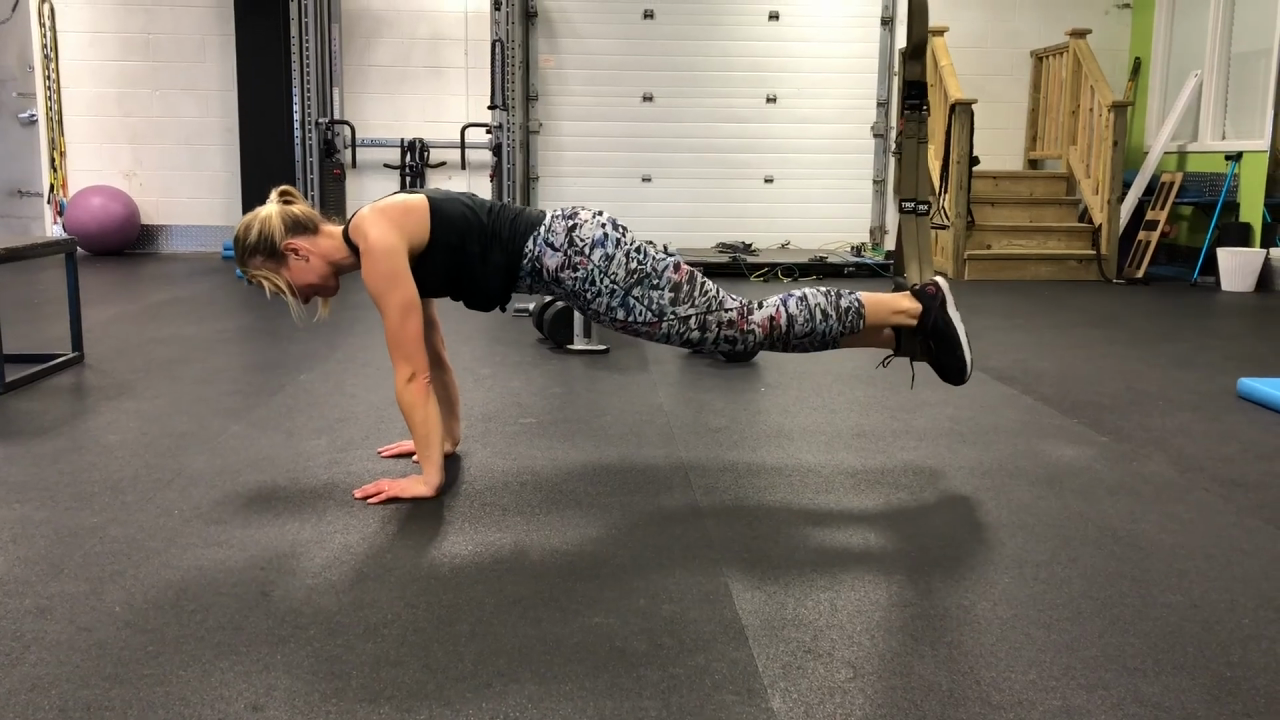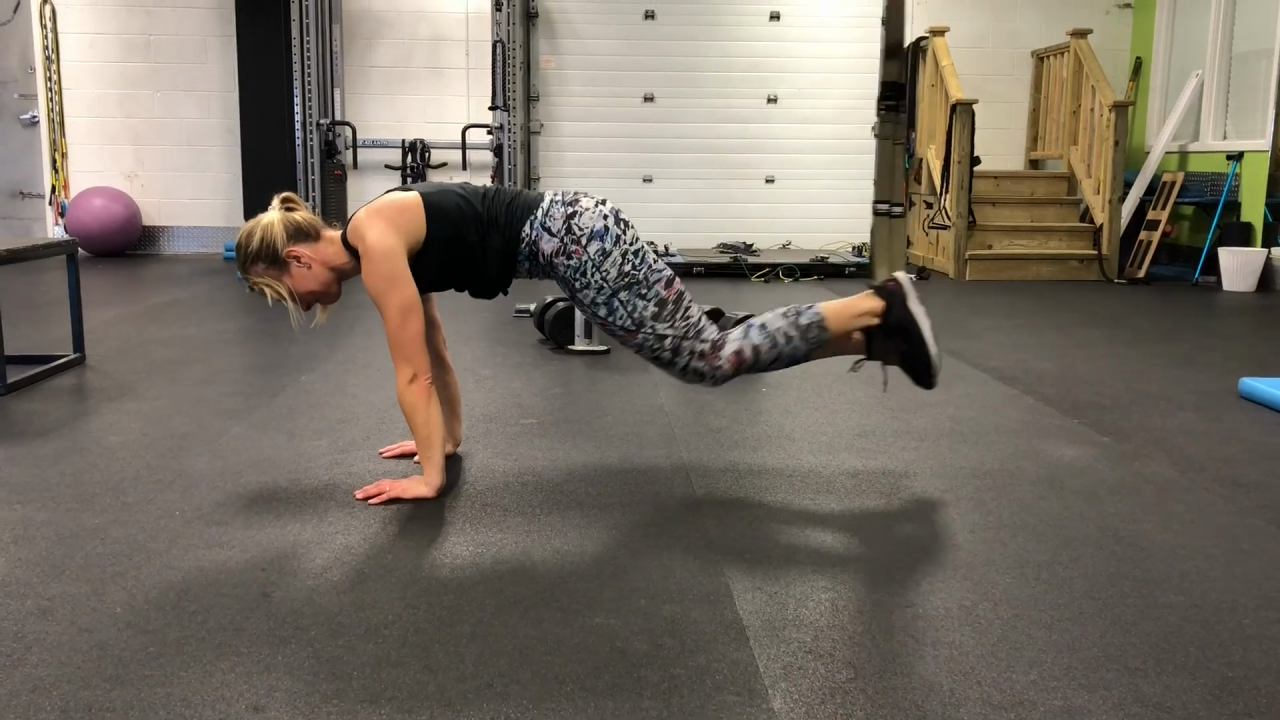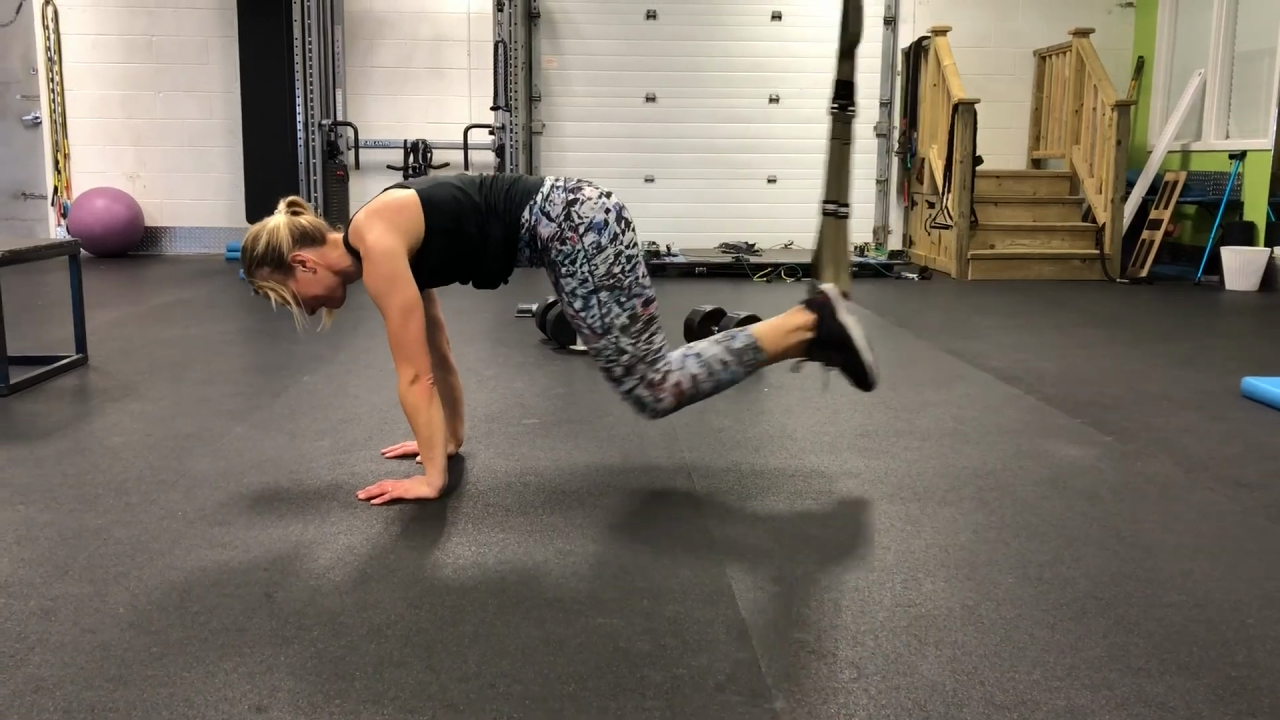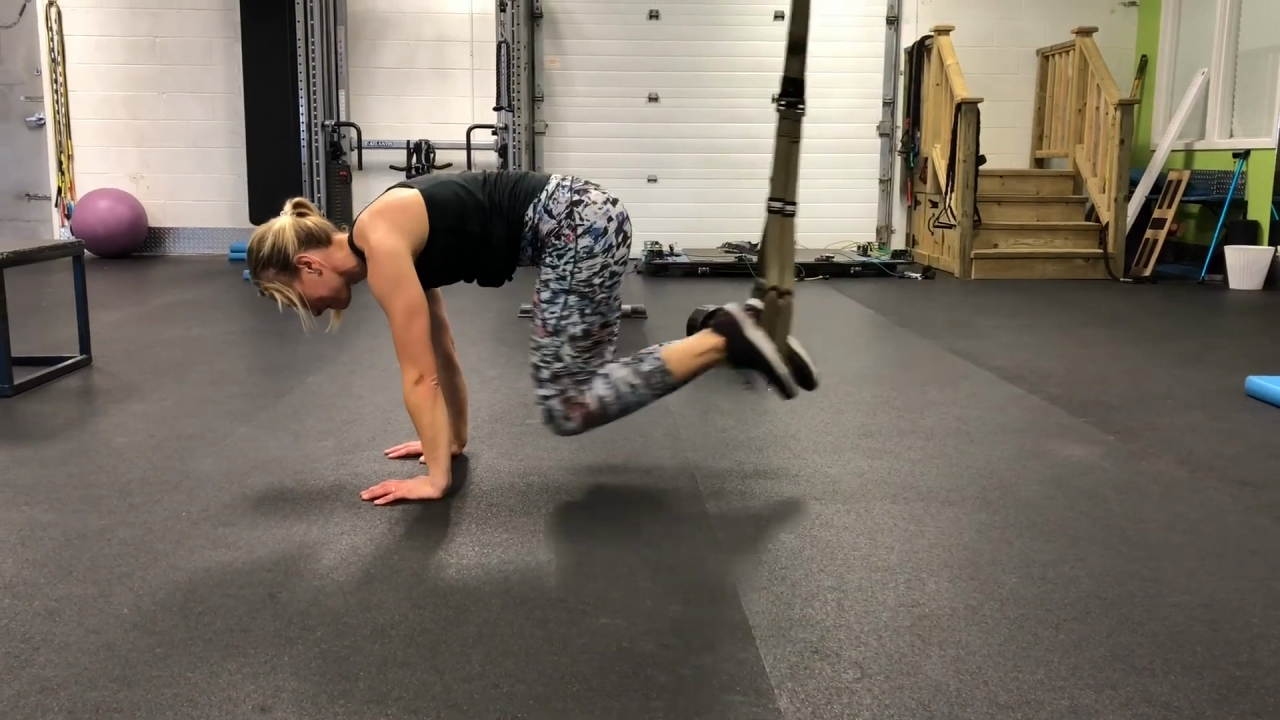
dt=0.2s
person 1, frame 1
left shoulder: (373, 241)
right shoulder: (388, 244)
left elbow: (412, 372)
right elbow: (434, 355)
left wrist: (428, 474)
right wrist: (446, 436)
left hip: (577, 251)
right hip: (570, 253)
left knee: (743, 325)
right knee: (739, 327)
left ankle: (916, 307)
right ankle: (905, 328)
person 1, frame 2
left shoulder: (373, 244)
right shoulder: (386, 245)
left elbow: (412, 373)
right elbow: (434, 356)
left wrist: (430, 475)
right wrist: (447, 439)
left hip: (575, 235)
right hip: (574, 235)
left knee: (708, 357)
right knee: (702, 351)
left ankle: (877, 309)
right ankle: (873, 334)
person 1, frame 3
left shoulder: (374, 245)
right shoulder: (393, 244)
left elbow: (415, 373)
right elbow: (437, 354)
left wrist: (433, 477)
right wrist: (449, 438)
left hip: (575, 221)
right hip: (578, 221)
left knee: (651, 389)
right knee: (642, 374)
left ankle: (808, 322)
right ankle: (803, 329)
person 1, frame 4
left shoulder: (380, 246)
right shoulder: (399, 243)
left elbow: (420, 375)
right elbow: (442, 354)
left wrist: (436, 477)
right wrist: (453, 438)
left hip: (576, 223)
right hip: (583, 221)
left knee: (567, 408)
right knee: (582, 387)
left ankle: (721, 341)
right ankle: (731, 333)
